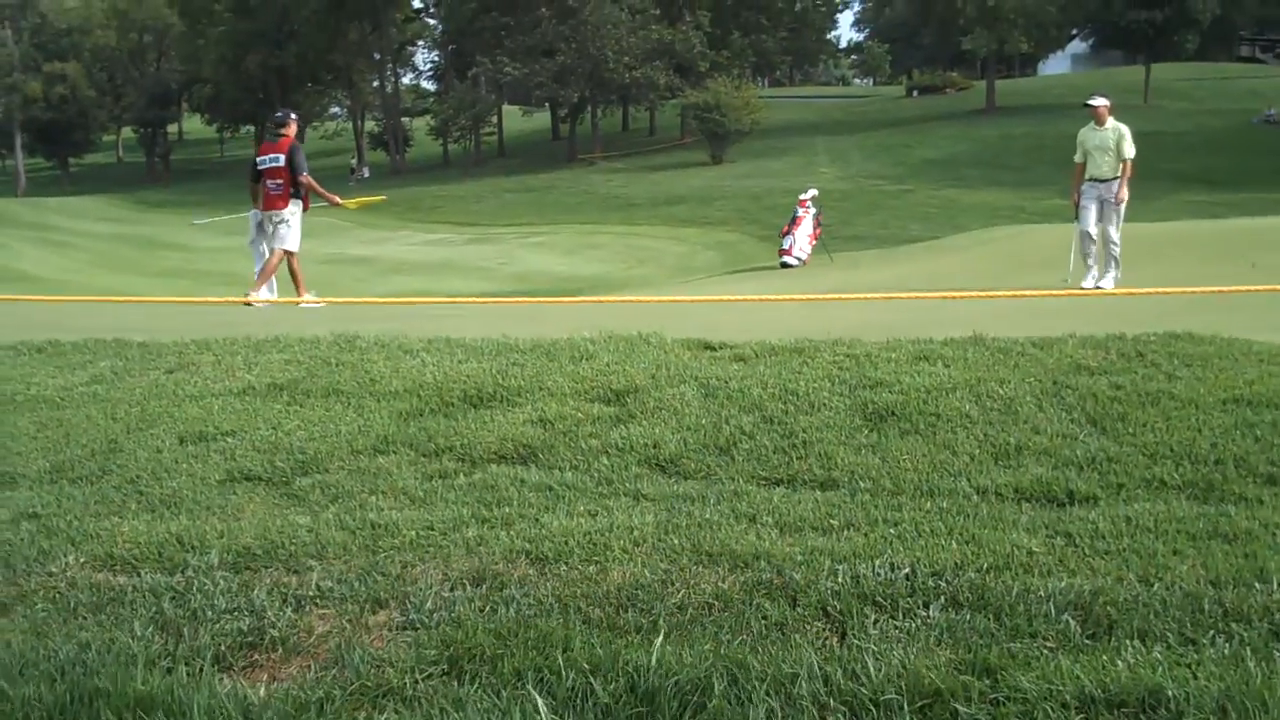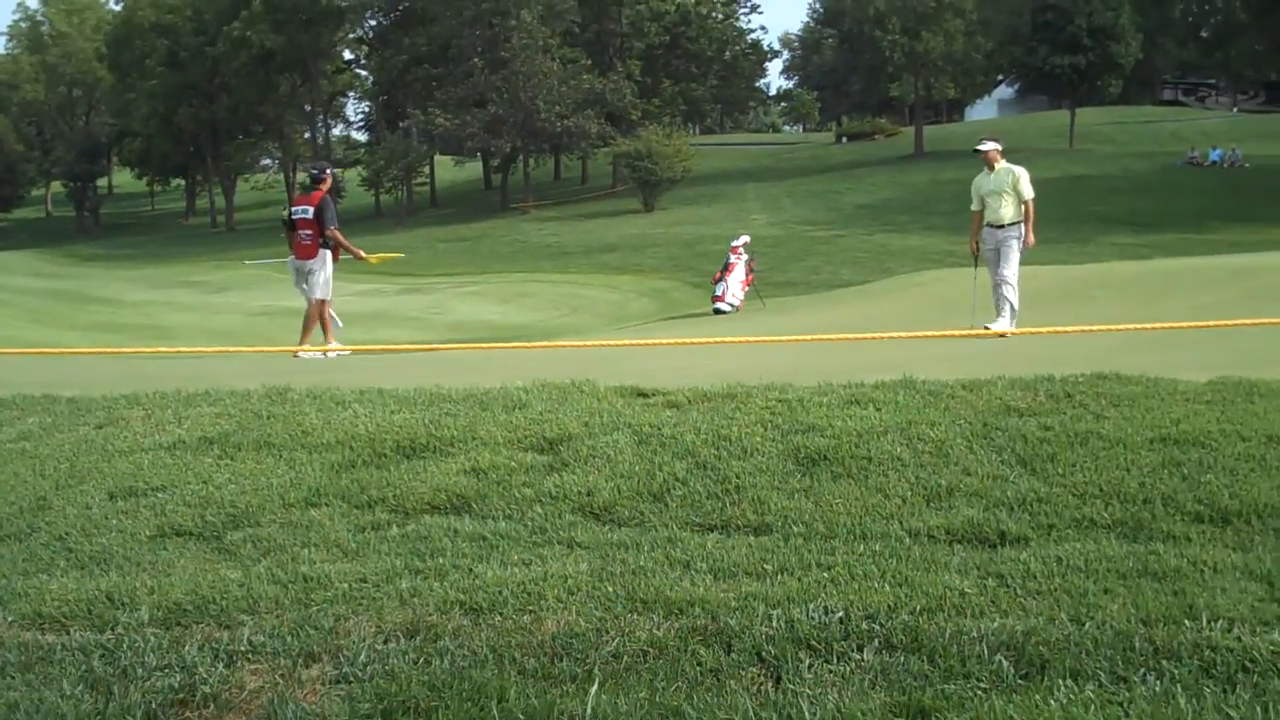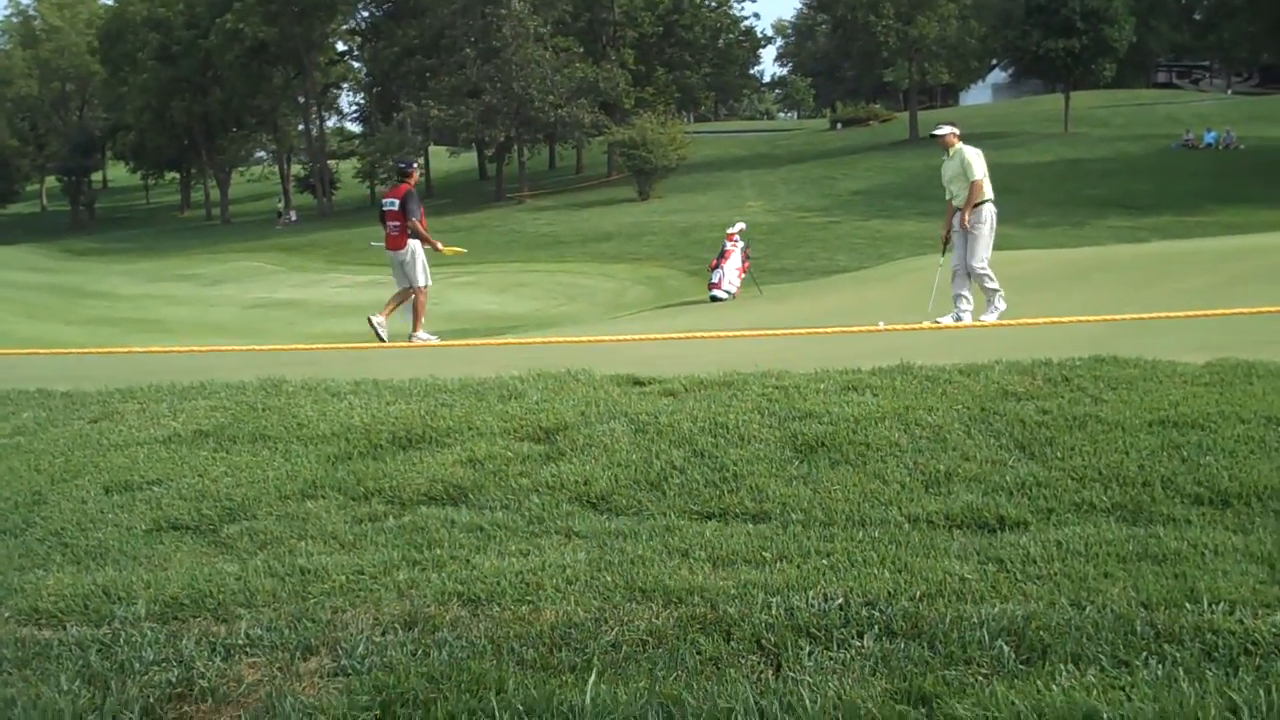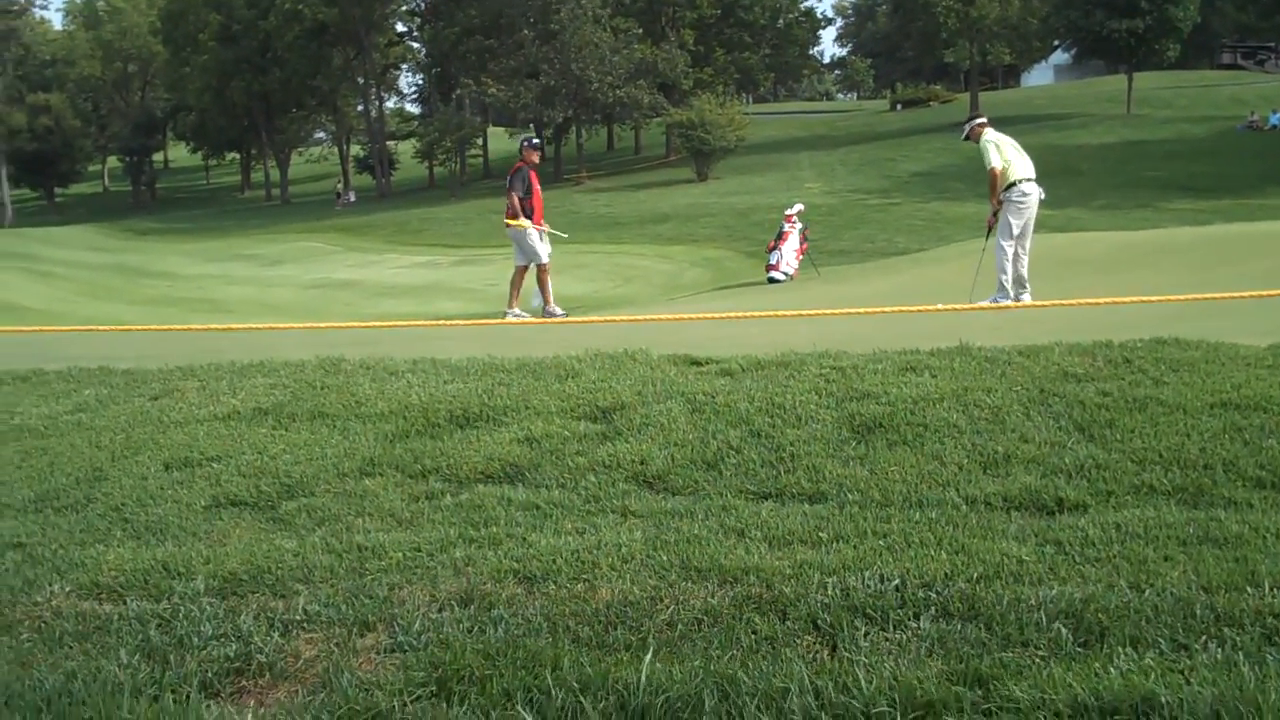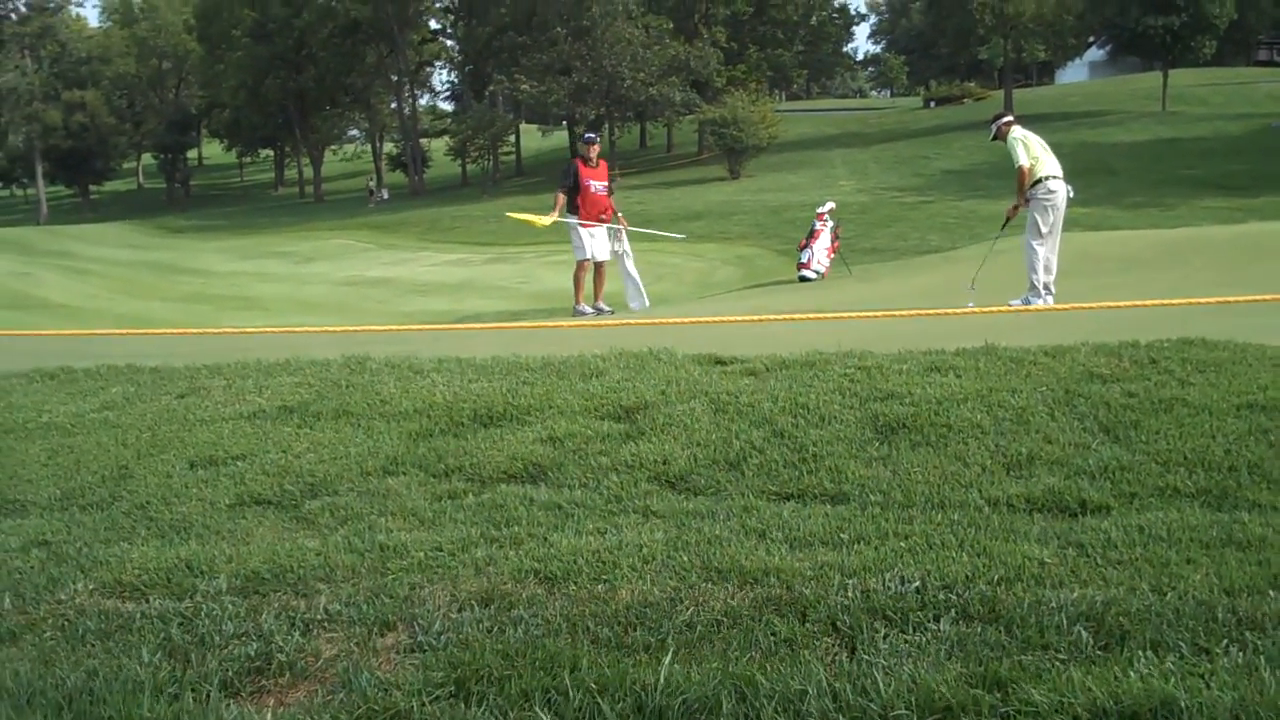
dt=1s
person 1, frame 1
left shoulder: (1120, 131)
right shoulder: (1084, 133)
left elbow: (1127, 161)
left wrist: (1122, 188)
right wrist: (1075, 190)
left hip: (1114, 186)
right hip: (1091, 186)
left knee: (1110, 235)
right knee: (1086, 230)
left ankle: (1110, 276)
right ankle: (1091, 273)
person 1, frame 2
left shoulder: (1015, 173)
right shoulder: (978, 181)
left elbow: (1028, 202)
right elbow: (977, 211)
left wrist: (1029, 231)
right wrist: (973, 239)
left hip: (1012, 231)
right hip: (989, 232)
left knee: (1007, 276)
right knee: (996, 281)
left ankle: (1005, 322)
right ankle: (1005, 321)
person 1, frame 3
left shoulder: (968, 153)
right shoulder: (945, 165)
left elbow: (977, 183)
left wrist: (966, 212)
right wrist: (947, 227)
left hip: (980, 212)
right hip: (961, 216)
left knee: (977, 264)
right knee: (959, 266)
left ankle: (996, 301)
right ankle: (962, 312)
person 1, frame 4
left shoulder: (987, 140)
right shoulder: (1000, 138)
left elbow: (995, 171)
left wrist: (993, 198)
right wrist: (996, 211)
left hip: (1018, 193)
right hip: (1030, 191)
left knee: (1004, 244)
right knee: (1019, 247)
left ankle: (1003, 297)
right ankle: (1022, 293)
person 1, frame 5
left shoulder: (1014, 137)
right shoulder: (1028, 135)
left elbow: (1023, 169)
left wrist: (1020, 195)
right wrist: (1017, 204)
left hip: (1045, 191)
right hip: (1058, 188)
left knee: (1034, 243)
right knee: (1049, 245)
left ankle: (1035, 296)
right ankle: (1046, 293)
person 2, frame 1
left shoulder: (262, 150)
right shoulder: (293, 146)
left elbow: (254, 183)
right elbow: (303, 178)
left wrist: (257, 204)
right wrist: (328, 196)
left hip: (269, 208)
right hip: (289, 207)
left knee: (290, 252)
right knee: (280, 253)
left ankle: (303, 295)
right ankle: (255, 292)
person 2, frame 2
left shoulder: (297, 200)
right shoulder: (324, 200)
left elbow: (290, 231)
right elbow: (330, 232)
left wrist: (295, 252)
right wrist: (353, 251)
left hip: (302, 258)
right hip: (319, 257)
left knee: (324, 301)
right knee: (316, 302)
left ankle: (330, 344)
right ankle: (303, 347)
person 2, frame 3
left shoulder: (388, 193)
right shoulder: (409, 192)
left elbow: (383, 221)
right elbow: (412, 222)
right wrist: (432, 242)
left hip: (392, 247)
right hip: (409, 245)
left knee: (406, 289)
right knee: (421, 288)
left ankle: (379, 318)
right ankle: (416, 332)
person 2, frame 4
left shoulder: (528, 170)
right shoulder: (521, 170)
right elbow: (512, 195)
left wrist: (540, 221)
right wrist: (520, 216)
left hip: (524, 226)
right hip: (524, 225)
left knee: (521, 267)
right knee: (543, 264)
left ankle: (512, 309)
right ankle: (548, 306)
person 2, frame 5
left shoulder: (604, 167)
right shoulder: (574, 166)
right elbow: (562, 191)
left wrist: (618, 215)
right wrist: (556, 210)
left hip: (600, 223)
right hip: (580, 222)
left knee: (601, 263)
right knee: (583, 263)
left ankle: (598, 302)
right ankle: (579, 305)
